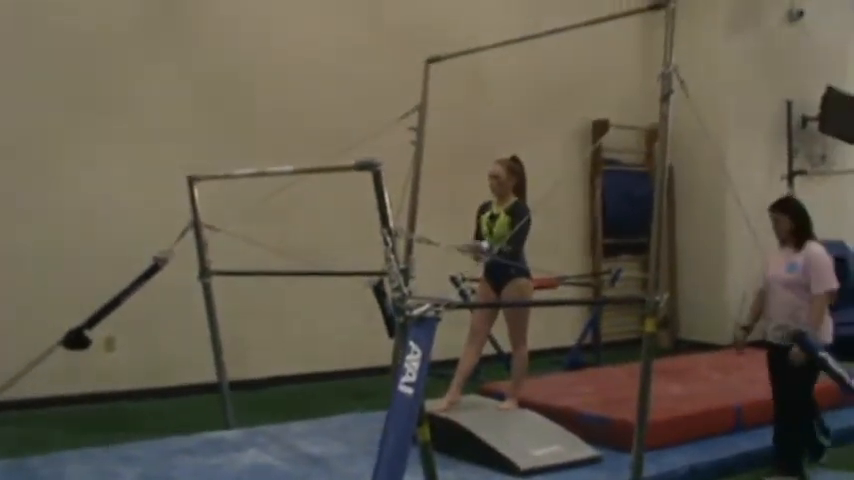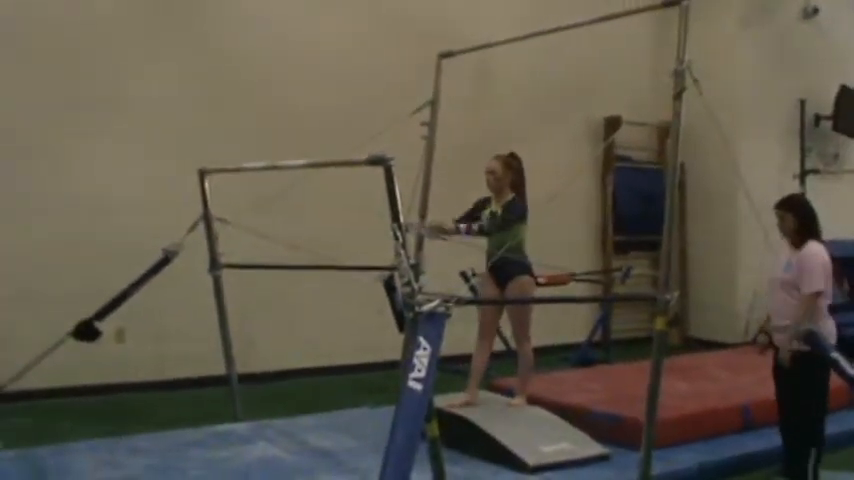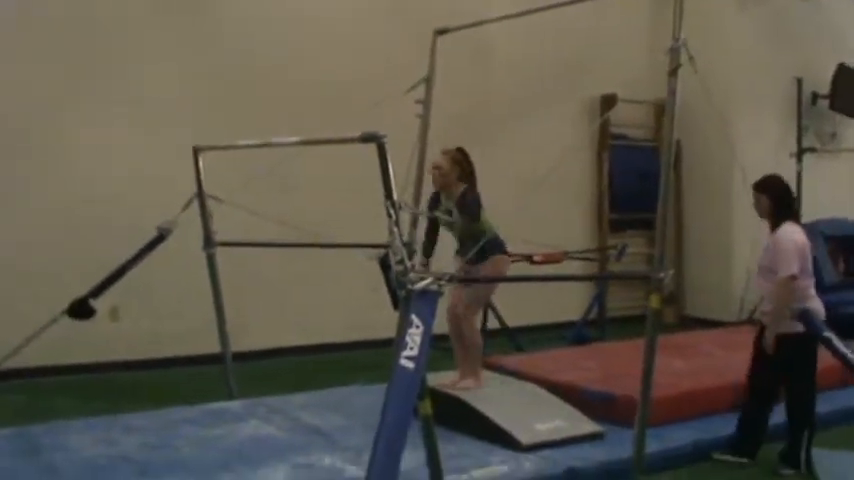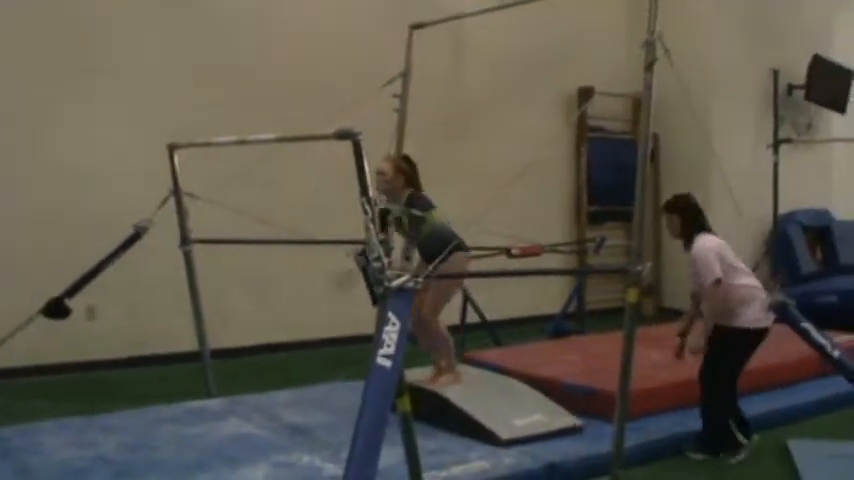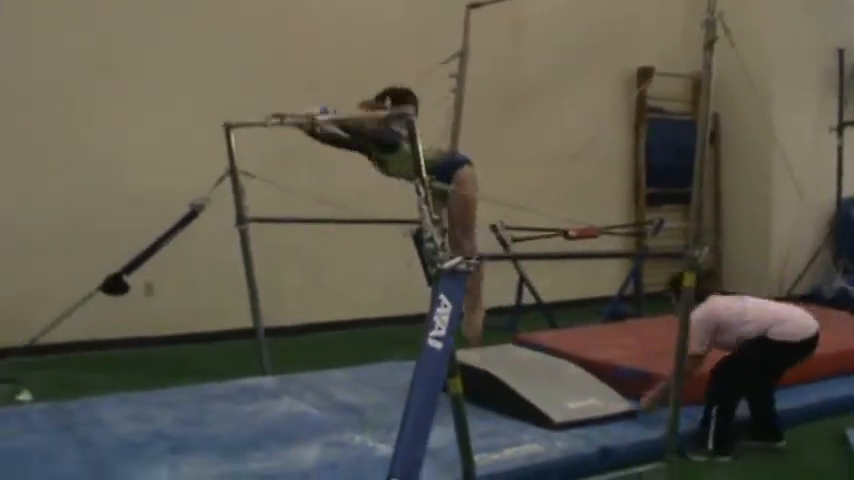
dt=0.5s
person 1, frame 1
left shoulder: (814, 254)
right shoulder: (776, 253)
left elbow: (821, 301)
right elbow: (765, 293)
right wrist: (747, 326)
left hip: (809, 343)
right hip: (778, 341)
left knee: (798, 402)
right knee: (782, 405)
left ankle: (820, 446)
person 1, frame 2
left shoulder: (813, 254)
right shoulder: (791, 252)
left elbow: (809, 303)
left wrist: (791, 344)
right wrist: (767, 331)
left hip: (809, 348)
right hip: (787, 345)
left knee: (808, 414)
right knee: (787, 411)
person 1, frame 3
left shoulder: (788, 236)
right shoulder: (779, 233)
left elbow: (787, 287)
left wrist: (772, 331)
right wrist: (768, 326)
left hip: (797, 329)
right hip: (777, 325)
left knee: (798, 395)
right knee: (758, 387)
left ankle: (798, 460)
right ankle: (743, 448)
person 1, frame 4
left shoulder: (702, 248)
right shoulder: (701, 245)
left elbow: (715, 295)
right elbow: (698, 298)
left wrist: (700, 335)
right wrist: (683, 332)
left hip: (747, 319)
right hip: (735, 318)
left knee: (714, 382)
right knee: (715, 380)
left ankle: (739, 438)
right ankle: (720, 443)
person 1, frame 5
left shoulder: (701, 315)
right shoulder: (715, 305)
left elbow: (687, 365)
right elbow: (694, 361)
left wrist: (654, 395)
right wrist: (664, 389)
left hip: (790, 335)
right hip: (804, 329)
left knee: (724, 378)
right knee: (756, 377)
left ankle: (715, 446)
right ankle: (767, 433)
person 2, frame 1
left shoulder: (520, 211)
right shoulder: (484, 209)
left elbow: (514, 250)
right elbow: (479, 244)
left wrist: (483, 247)
right wrist: (475, 251)
left hip: (515, 277)
right hip: (490, 276)
left knee: (517, 340)
right knee: (475, 335)
left ankle: (512, 397)
right ankle: (453, 392)
person 2, frame 2
left shoulder: (517, 206)
right shoulder: (485, 204)
left elbow: (493, 228)
right elbow: (465, 219)
left wrist: (456, 228)
right wrist: (441, 226)
left hip: (518, 274)
right hip: (493, 273)
left knee: (521, 338)
right knee: (484, 334)
left ankle: (521, 394)
right ankle: (471, 392)
person 2, frame 3
left shoulder: (469, 199)
right shoulder: (437, 199)
left elbow: (471, 237)
right elbow: (431, 233)
left wrist: (466, 271)
right wrist: (423, 265)
left hip: (492, 256)
right hip: (469, 257)
left knee: (464, 312)
right knee: (452, 312)
left ankle: (475, 375)
right ankle: (463, 372)
person 2, frame 4
left shoulder: (415, 201)
right shoulder: (389, 206)
left elbow: (414, 236)
left hip: (452, 254)
right hip: (430, 256)
left knee: (427, 314)
right knee: (414, 314)
left ankle: (451, 371)
right ankle: (438, 369)
person 2, frame 5
left shoulder: (387, 139)
right shoulder: (369, 145)
left elbow: (357, 128)
right elbow: (336, 138)
right wrist: (307, 124)
left hip: (458, 174)
right hip: (437, 185)
left knee: (465, 243)
right knee: (455, 247)
left ankle: (474, 308)
right ankle: (471, 309)
